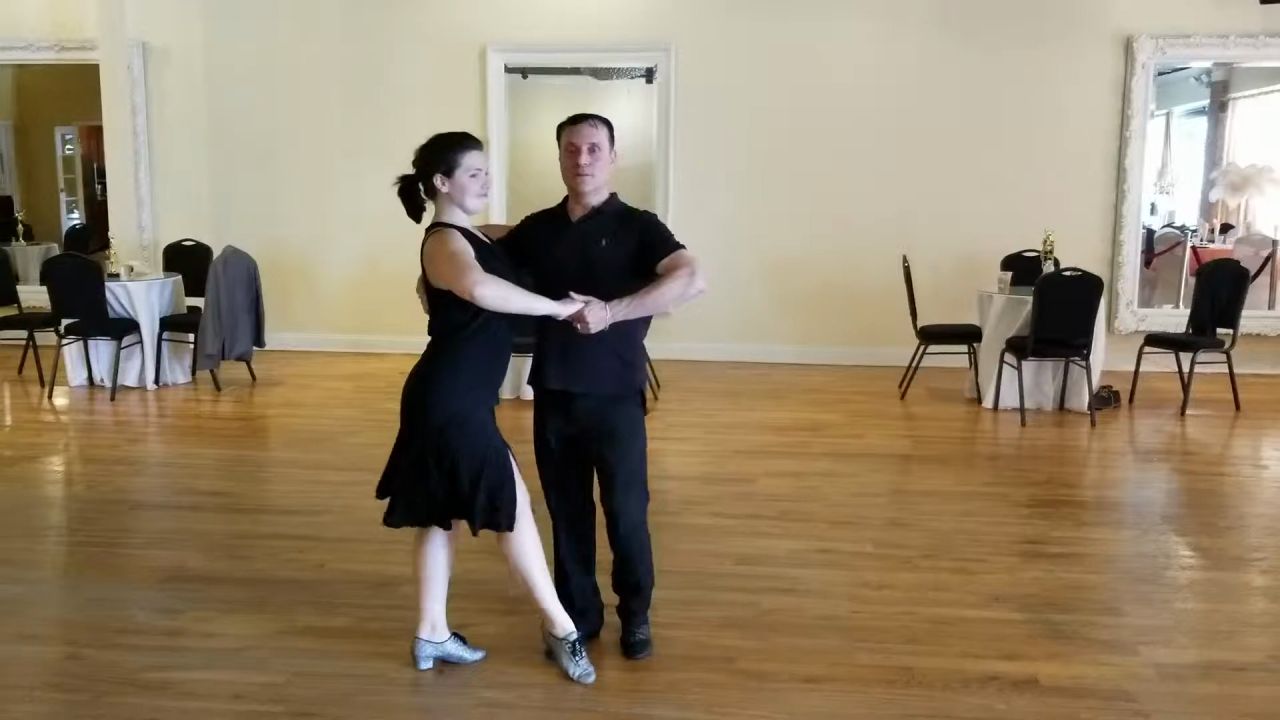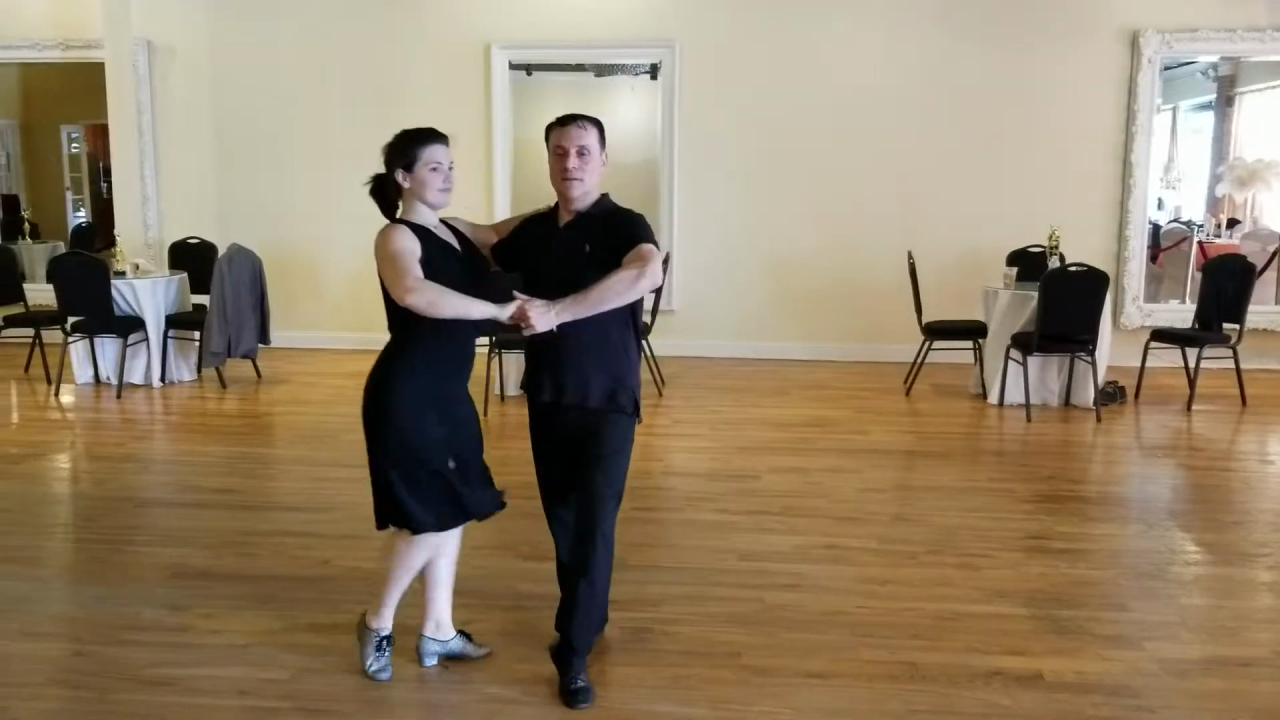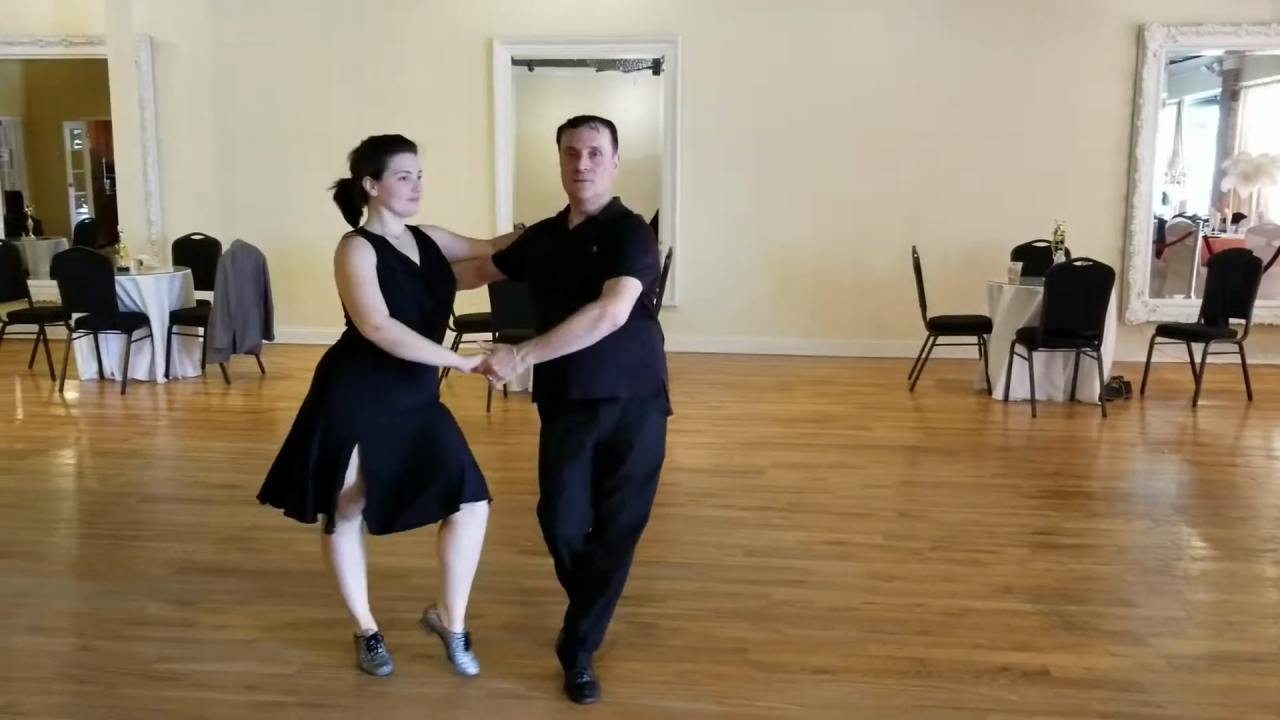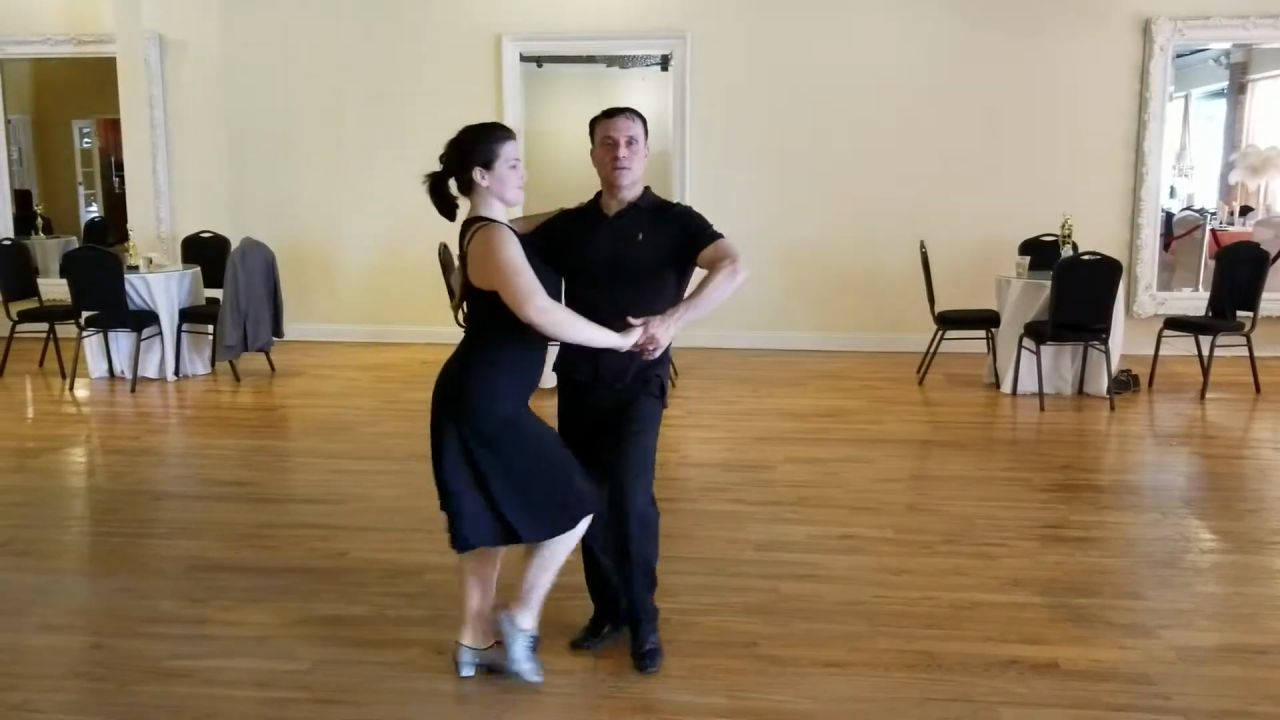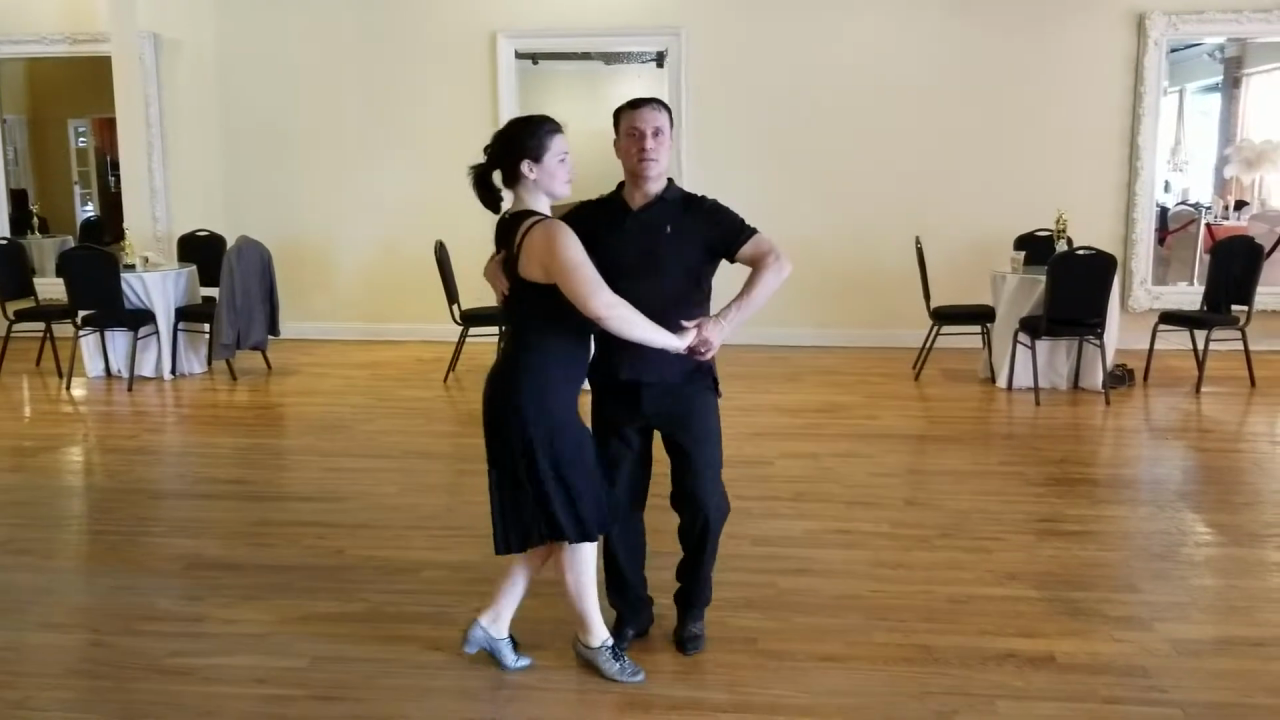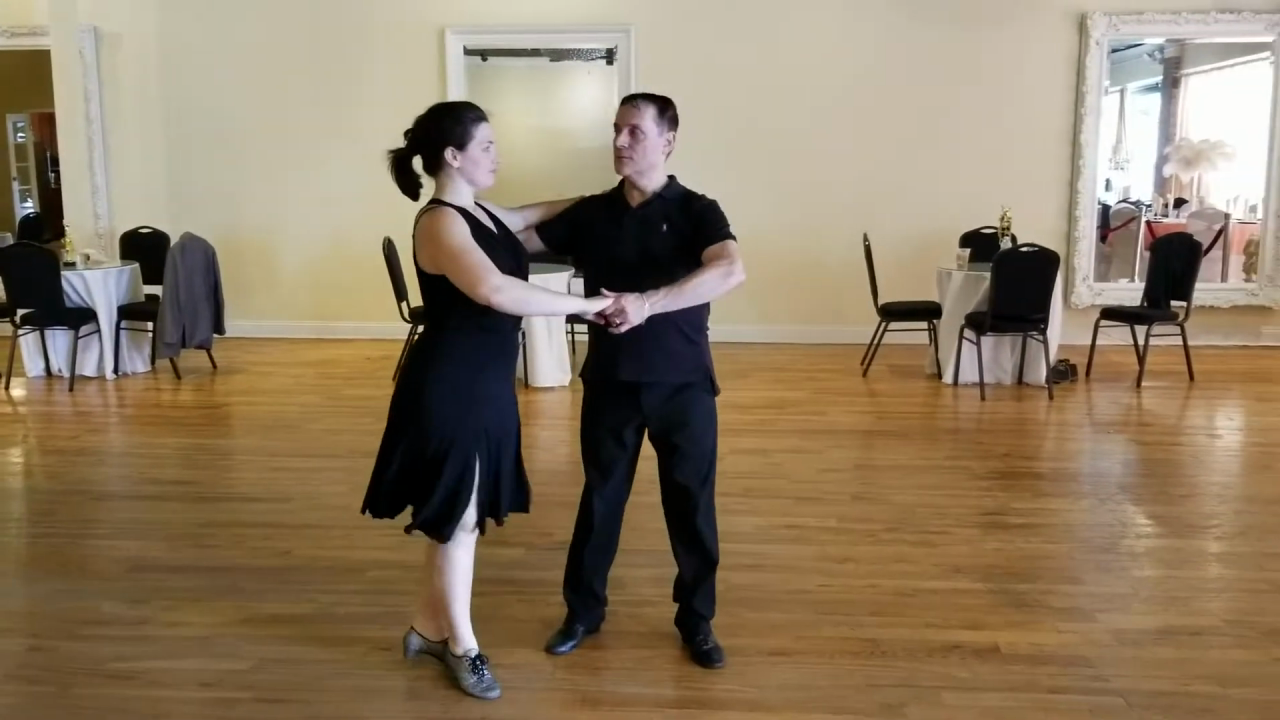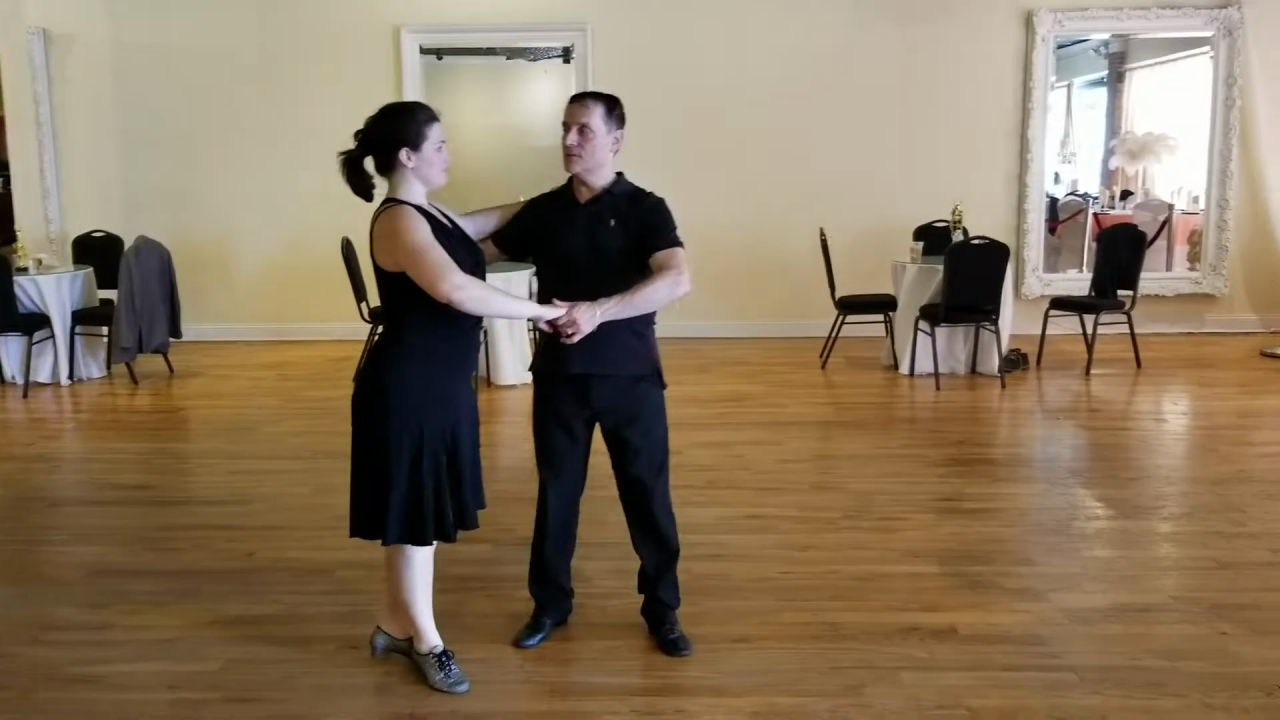
dt=0.7s
person 1, frame 1
left shoulder: (637, 227)
right shoulder: (538, 229)
left elbow: (691, 280)
left wrist: (611, 312)
left hip: (613, 394)
right hip: (553, 393)
left knee: (626, 510)
right knee: (566, 511)
left ankle: (635, 614)
right ankle: (580, 614)
person 1, frame 2
left shoulder: (623, 225)
right shoulder: (532, 231)
left elbow: (647, 273)
left wrist: (556, 311)
left hip: (606, 401)
right hip: (546, 398)
left knee: (593, 523)
right knee: (562, 518)
left ankle: (573, 653)
right ankle: (586, 616)
person 1, frame 3
left shoulder: (631, 232)
right shoulder: (541, 237)
left elbow: (612, 311)
right elbow: (478, 269)
left wrist: (522, 356)
left hip: (635, 403)
right hip: (565, 404)
left knee: (617, 526)
right knee: (561, 520)
left ankle: (580, 646)
right ankle: (590, 608)
person 1, frame 4
left shoulder: (674, 222)
right shoulder: (569, 225)
left elbow: (733, 268)
left wrist: (672, 321)
left hip: (636, 383)
right hip: (577, 381)
left knee: (628, 493)
right knee: (591, 501)
left ankle: (642, 619)
right ankle: (608, 610)
person 1, frame 5
left shoulder: (702, 214)
right shoulder: (590, 219)
left elbow: (776, 262)
left wrist: (727, 320)
right wrist: (501, 274)
left hip: (686, 382)
right hip: (616, 385)
left knee: (702, 499)
right knee: (619, 502)
left ankle: (691, 606)
right ankle: (630, 612)
person 1, frame 6
left shoulder: (696, 211)
right shoulder: (590, 214)
left elbow: (730, 271)
right elbow: (515, 241)
left wrist: (647, 302)
left hip: (683, 384)
right hip: (610, 383)
left knee: (691, 502)
right knee: (601, 497)
left ankle: (696, 619)
right ankle: (583, 609)
person 1, frame 7
left shoulder: (644, 209)
right shoulder: (542, 210)
left elbow: (677, 279)
right elbow: (483, 254)
left wrist: (597, 310)
left hip: (629, 375)
right hip: (559, 375)
left knee: (648, 492)
right knee: (556, 490)
left ankle: (662, 608)
right ankle: (550, 603)
person 2, frame 1
left shoulder: (466, 236)
right shoulder: (444, 242)
right elbow: (479, 288)
right wrist: (557, 307)
left hip: (460, 395)
right hip: (449, 398)
left knee: (443, 513)
right knee: (510, 507)
left ankle: (431, 634)
right ankle: (561, 628)
person 2, frame 2
left shoulder: (454, 232)
right shoulder: (396, 237)
left elbow: (505, 237)
right elbow: (414, 293)
right wrist: (500, 311)
left hip: (445, 392)
right hip: (405, 395)
left knee: (443, 514)
right knee: (434, 515)
left ankle: (439, 631)
right ankle: (378, 623)
person 2, frame 3
left shoulder: (428, 240)
right shoulder: (356, 249)
left elbow: (488, 249)
right elbow: (378, 328)
right wrist: (459, 361)
left hip: (415, 402)
right hip: (351, 400)
left knee: (469, 499)
right knee: (344, 515)
left ankle: (449, 615)
right ankle: (366, 630)
person 2, frame 4
left shoulder: (491, 231)
right shoulder: (492, 239)
right elbow: (538, 311)
right wrist: (619, 339)
left hip: (490, 396)
right hip: (483, 401)
left knee: (497, 523)
right knee: (573, 510)
left ankle: (476, 640)
right ankle: (519, 619)
person 2, frame 5
left shoulder: (515, 225)
right shoulder: (549, 236)
right elbow: (602, 307)
right wrist: (673, 341)
left hip: (524, 392)
right hip: (537, 400)
left knee: (548, 524)
right knee: (580, 523)
left ankle: (492, 625)
right ankle: (594, 639)
person 2, frame 6
left shoulder: (477, 212)
right shoulder: (440, 222)
left elbow: (530, 218)
right elbow: (495, 291)
right wrist: (583, 304)
left hip: (486, 386)
right hip: (446, 391)
left knee: (460, 516)
right knee: (455, 520)
left ankle: (428, 628)
right ankle: (461, 645)
person 2, frame 7
left shoulder: (424, 214)
right shoulder: (399, 221)
left elbow: (465, 230)
right elbow: (456, 290)
right wrist: (540, 310)
left hip: (439, 385)
right hip: (407, 390)
left knee: (420, 517)
right knee: (414, 520)
left ankle: (395, 626)
right ankle: (426, 642)
